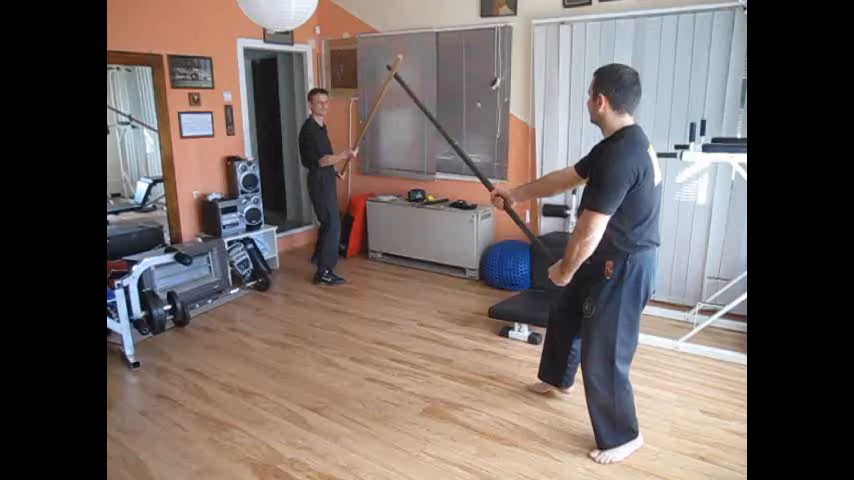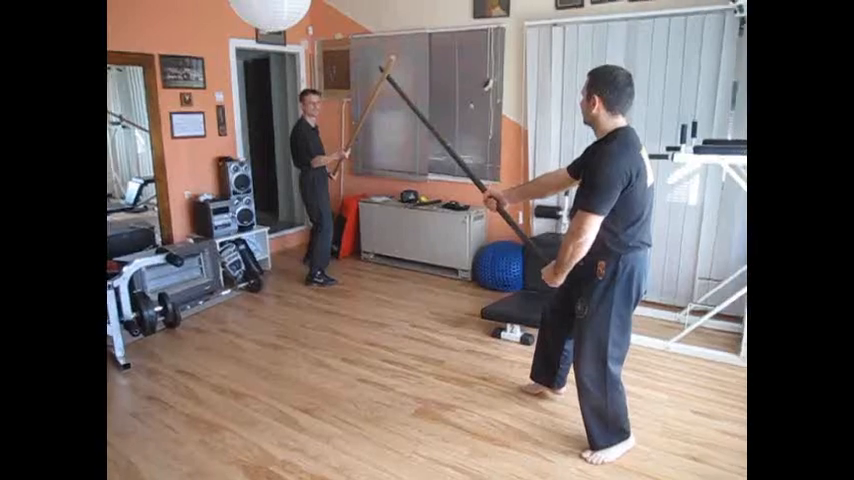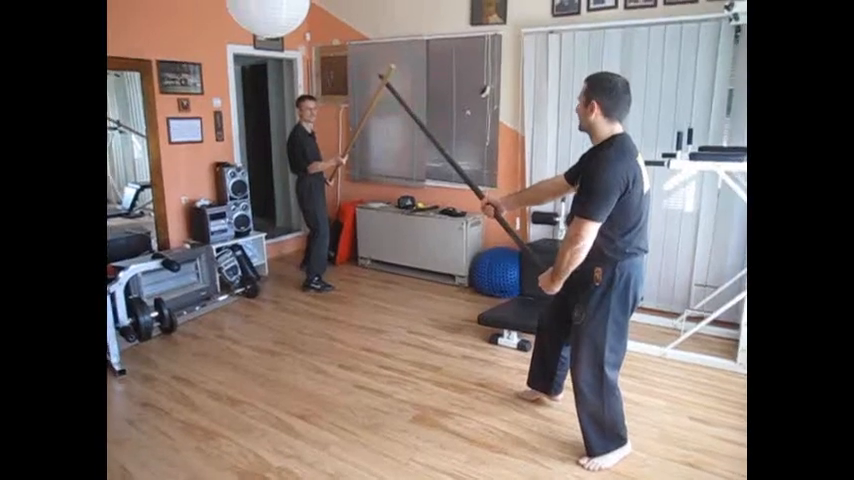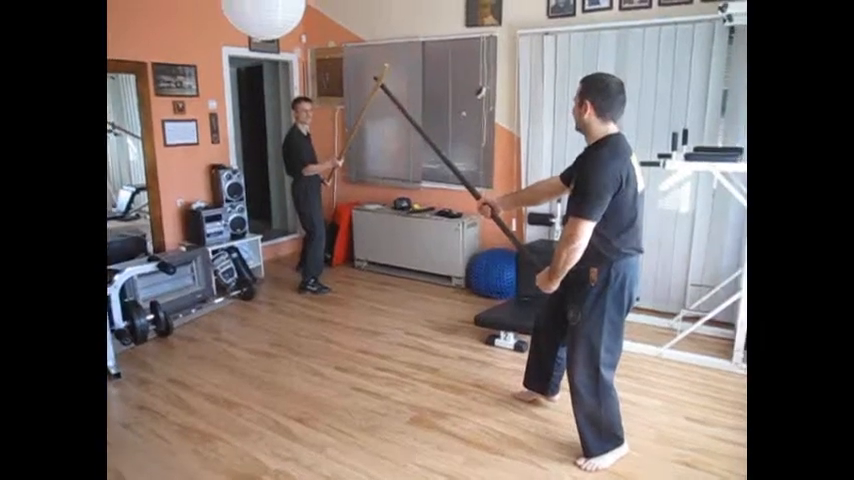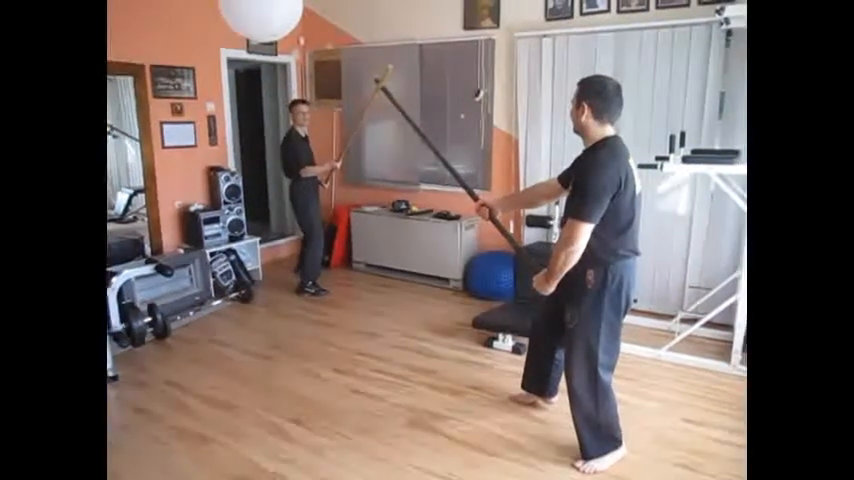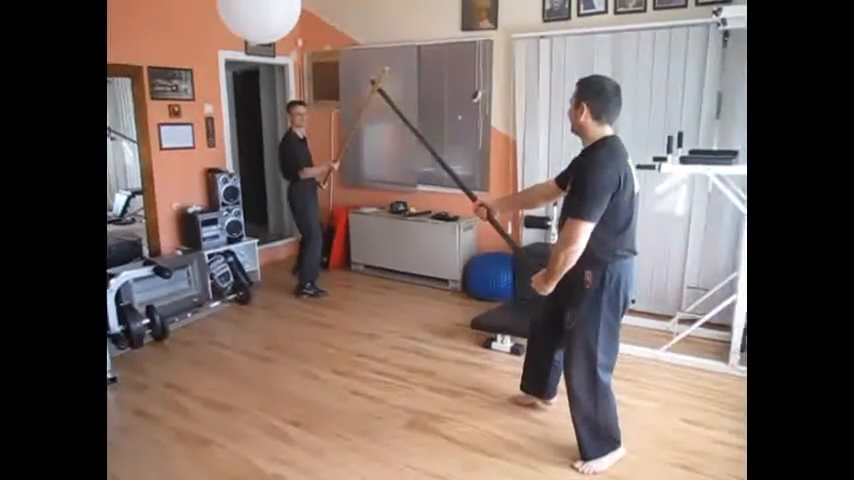
dt=0.4s
person 1, frame 1
left shoulder: (620, 155)
right shoulder: (621, 143)
left elbow: (589, 230)
right elbow: (567, 177)
left wrist: (564, 269)
right wrist: (517, 194)
left hip: (623, 266)
right hip: (609, 258)
left knee: (603, 354)
right knee: (564, 315)
left ankle: (621, 436)
right ankle: (557, 379)
person 1, frame 2
left shoulder: (613, 157)
right shoulder: (613, 145)
left elbow: (582, 232)
right elbow: (559, 179)
left wrist: (558, 271)
right wrist: (509, 196)
left hip: (615, 268)
right hip: (601, 260)
left knee: (595, 355)
right knee: (556, 316)
left ankle: (613, 437)
right ankle: (549, 379)
person 1, frame 3
left shoulder: (610, 163)
right shoulder: (608, 151)
left elbow: (579, 238)
right elbow: (556, 186)
left wrist: (555, 277)
right wrist: (507, 202)
left hip: (611, 273)
right hip: (598, 266)
left knee: (591, 361)
right knee: (553, 323)
left ankle: (610, 443)
right ankle: (546, 386)
person 1, frame 4
left shoulder: (603, 162)
right shoulder: (606, 151)
left elbow: (575, 237)
right elbow: (553, 186)
left wrist: (552, 276)
right wrist: (503, 202)
left hip: (607, 273)
right hip: (593, 266)
left knee: (589, 361)
right knee: (549, 324)
left ankle: (607, 444)
right ankle: (543, 387)
person 1, frame 5
left shoulder: (601, 164)
right shoulder: (601, 154)
left elbow: (573, 239)
right elbow: (551, 189)
left wrist: (549, 278)
right wrist: (500, 204)
left hip: (603, 275)
right hip: (589, 269)
left knee: (586, 363)
right knee: (547, 326)
left ankle: (605, 446)
right ankle: (540, 389)
person 1, frame 6
left shoulder: (602, 164)
right shoulder: (597, 155)
left elbow: (573, 240)
right elbow: (549, 190)
left wrist: (549, 278)
right wrist: (498, 205)
left hip: (601, 276)
right hip: (586, 270)
left knee: (586, 363)
right knee: (545, 328)
left ankle: (603, 447)
right ankle: (539, 391)
person 2, frame 1
left shoulder: (320, 126)
right shoulder: (309, 129)
right elbow: (321, 160)
left wrist: (334, 168)
right wrist: (345, 155)
left hip: (326, 178)
right hip: (319, 180)
left knee: (327, 221)
right knee: (332, 224)
left ankle: (319, 255)
right ankle: (323, 272)
person 2, frame 2
left shoulder: (312, 127)
right shoulder: (301, 130)
right elbow: (313, 161)
left wrist: (326, 168)
right wrist: (336, 156)
left hip: (318, 179)
right hip: (311, 181)
left knee: (319, 222)
right knee: (325, 225)
left ankle: (311, 256)
right ankle: (316, 273)
person 2, frame 3
left shoulder: (309, 133)
right shoulder: (298, 135)
right elbow: (310, 167)
left wrist: (323, 175)
right wrist: (333, 162)
left hip: (314, 185)
right hip: (308, 186)
left knee: (316, 228)
right knee: (321, 231)
left ankle: (308, 261)
right ankle: (312, 279)
person 2, frame 4
left shoulder: (305, 134)
right shoulder: (294, 138)
right elbow: (305, 169)
left wrist: (320, 174)
right wrist: (329, 165)
left hip: (311, 187)
right hip: (304, 189)
left knee: (313, 230)
right knee: (317, 233)
left ankle: (304, 264)
right ankle: (309, 281)
person 2, frame 5
left shoulder: (303, 137)
right shoulder: (291, 140)
right elbow: (302, 171)
left wrist: (318, 176)
right wrist: (328, 167)
left hip: (309, 189)
right hip: (302, 191)
left knee: (311, 233)
right knee: (316, 236)
left ankle: (303, 266)
right ankle: (307, 283)
person 2, frame 6
left shoulder: (301, 138)
right shoulder: (289, 141)
right elbow: (301, 172)
left wrist: (316, 177)
right wrist: (325, 168)
left hip: (307, 191)
right hip: (300, 192)
left knee: (309, 235)
right knee: (314, 237)
left ankle: (301, 268)
right ankle: (305, 284)
